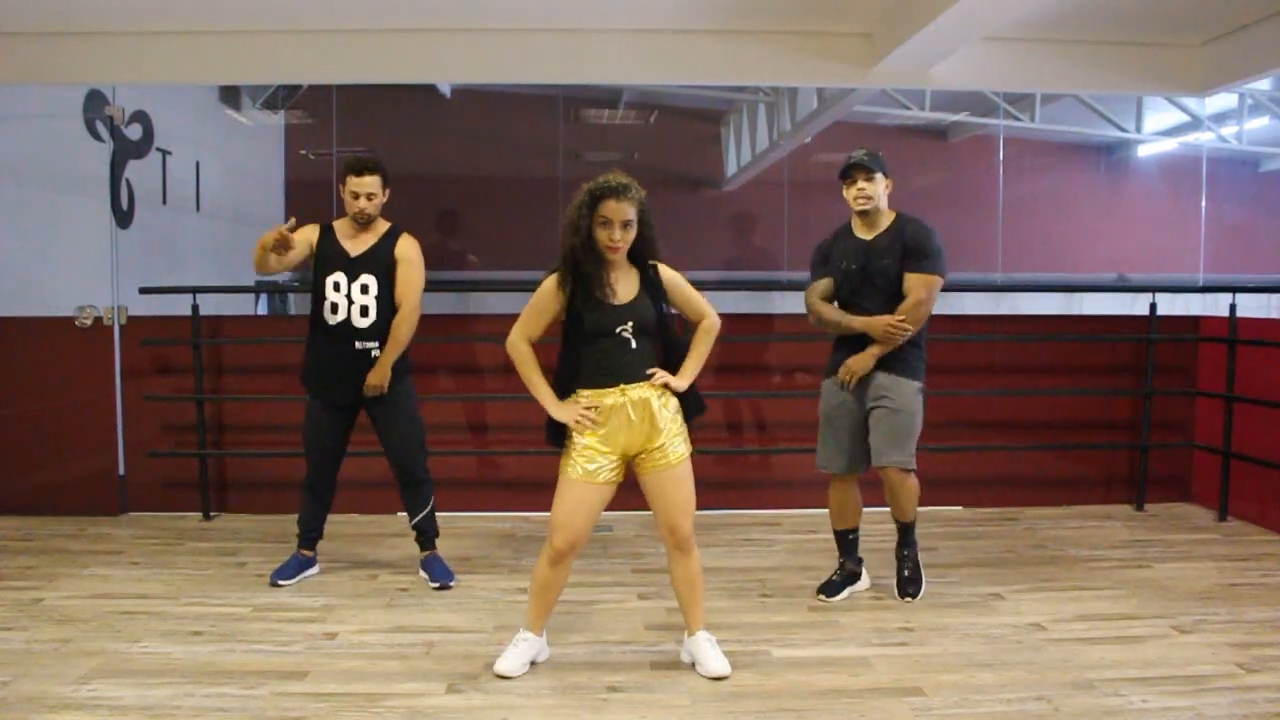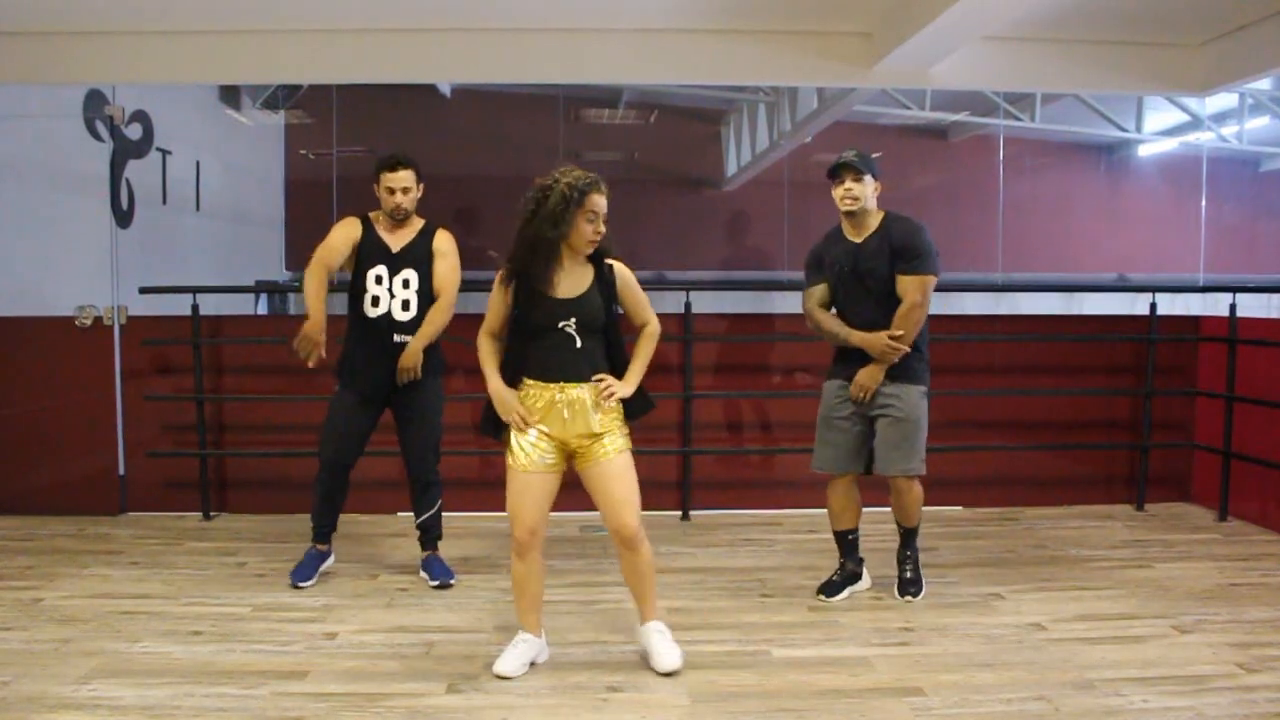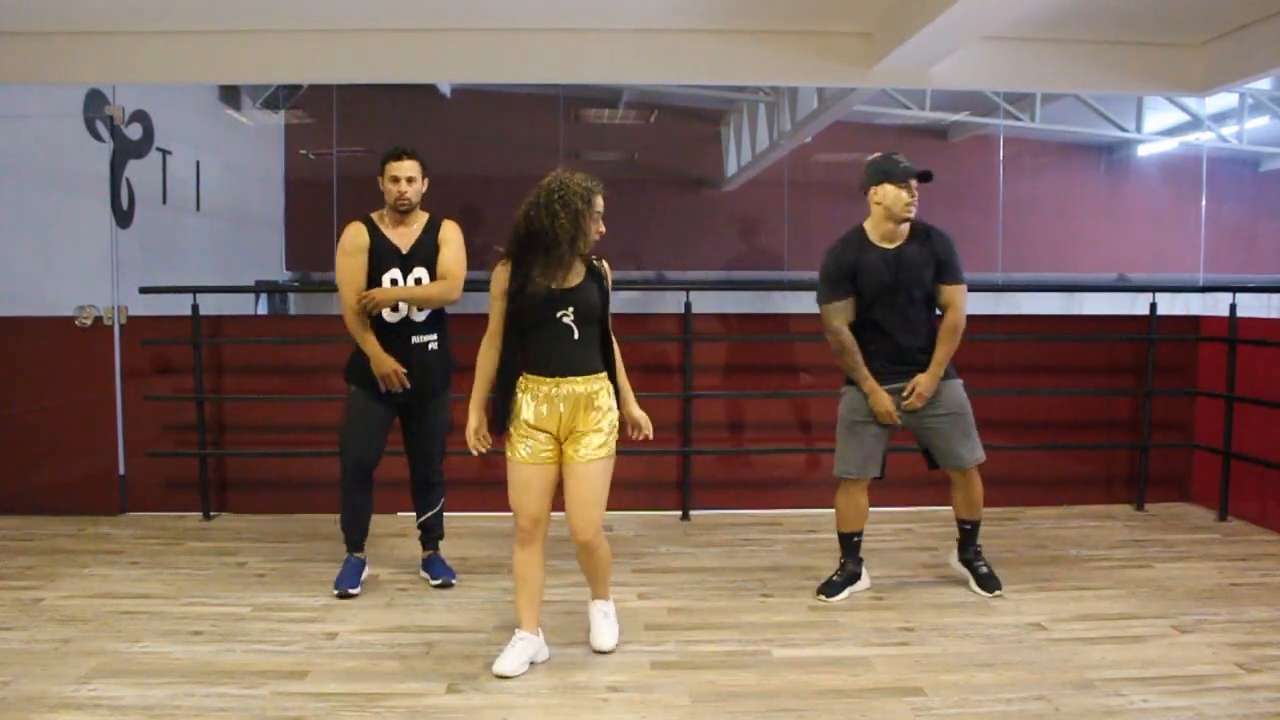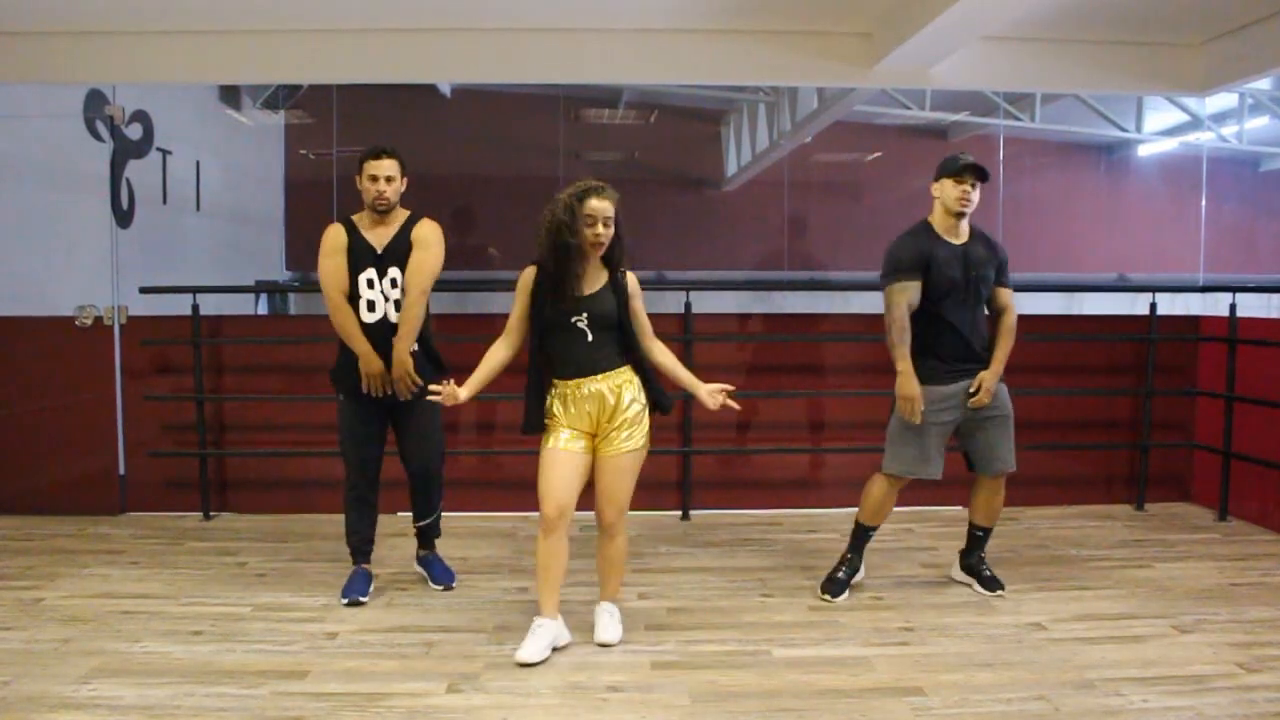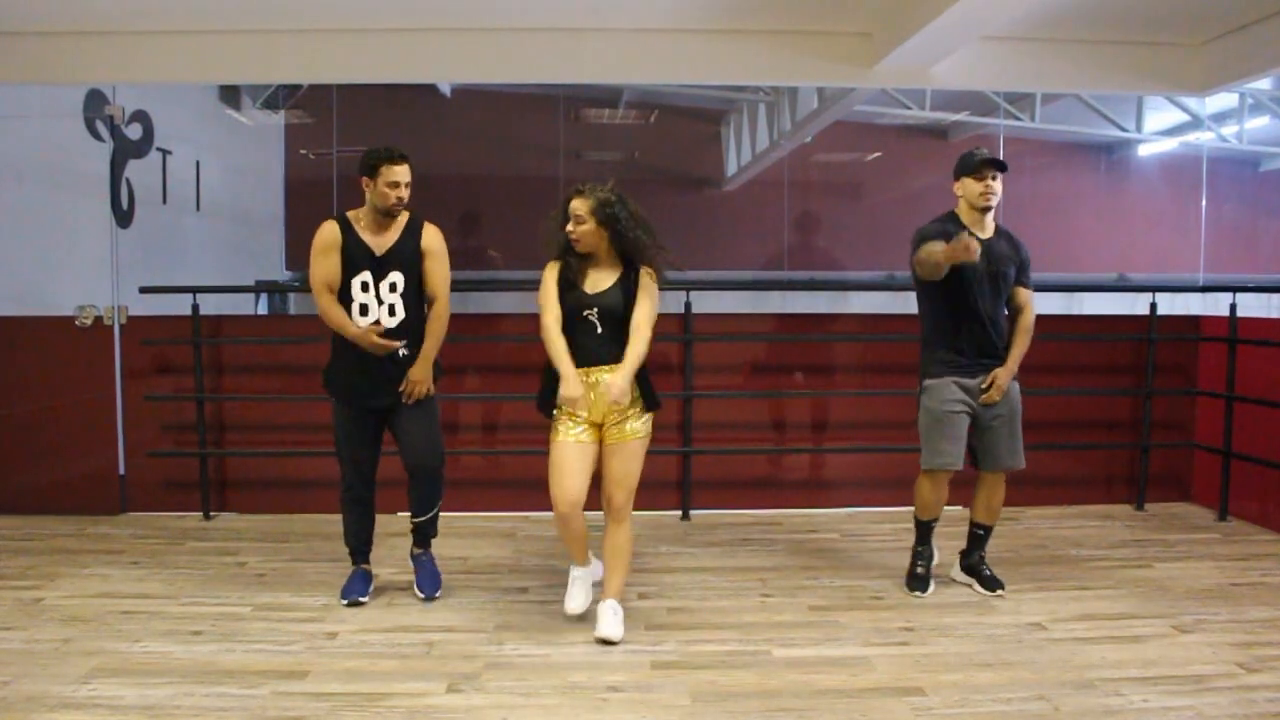
dt=0.3s
person 1, frame 1
left shoulder: (656, 275)
right shoulder: (565, 284)
left elbow: (709, 321)
right elbow: (517, 341)
left wrist: (684, 377)
right wrist: (553, 405)
left hip: (658, 417)
right hip: (597, 424)
left knee: (681, 535)
right knee: (563, 542)
left ankle: (698, 638)
right ankle: (531, 636)
person 1, frame 2
left shoulder: (613, 274)
right shoulder: (518, 273)
left elbow: (649, 328)
right elbow: (489, 335)
left wrist: (630, 381)
right wrist: (498, 389)
left hip: (599, 412)
right hip: (534, 413)
left knee: (627, 527)
right knee: (525, 534)
left ankle: (652, 625)
right ankle: (529, 636)
person 1, frame 3
left shoulder: (599, 272)
right shoulder: (512, 271)
right elbow: (495, 342)
left wrist: (629, 400)
right wrist: (477, 409)
left hip: (593, 405)
right hip: (531, 406)
left knee: (585, 531)
right knee: (529, 526)
left ankle: (602, 603)
right ankle: (529, 635)
person 1, frame 4
left shoulder: (623, 281)
right shoulder: (536, 277)
left elbow: (649, 343)
right elbow: (510, 339)
left wrist: (697, 387)
right wrist: (468, 388)
left hip: (622, 402)
right hip: (564, 406)
left knee: (610, 517)
right knee: (553, 513)
left ankle: (608, 606)
right ankle: (546, 622)
person 1, frame 5
left shoulder: (640, 275)
right shoulder: (558, 271)
left elbow: (640, 331)
right elbow: (550, 325)
left wrist: (623, 377)
right wrist: (567, 376)
left hip: (624, 396)
right hip: (575, 397)
left knee: (618, 504)
right knee: (566, 503)
left ankle: (611, 601)
right ankle: (582, 566)
person 2, frame 1
left shoulder: (917, 236)
right shoulder: (831, 247)
left elbow: (920, 302)
right elbow: (816, 304)
left wrist: (871, 353)
right wrist: (868, 324)
left hip: (898, 371)
right hip: (844, 370)
left knee: (893, 466)
right knee: (840, 473)
left ankle: (907, 549)
right ankle: (850, 565)
person 2, frame 2
left shoulder: (907, 235)
right shoulder: (824, 250)
left elbow: (915, 305)
right elbow: (815, 310)
left wrist: (880, 367)
right wrist: (865, 341)
left hip: (901, 376)
right hip: (845, 374)
left knee: (902, 474)
right knee: (838, 472)
left ankle: (908, 556)
right ankle: (850, 566)
person 2, frame 3
left shoulder: (936, 244)
right shoulder: (843, 255)
left elbow: (955, 311)
right elbow: (837, 329)
left wrist: (932, 375)
right wrist: (870, 389)
left hip: (932, 378)
right hip: (869, 383)
left knee: (965, 467)
right knee: (854, 477)
left ankle: (969, 552)
right ankle: (851, 567)
person 2, frame 4
left shoulder: (991, 250)
right shoulder: (911, 247)
left elbow: (1006, 312)
right elbow: (898, 310)
left wrist: (995, 370)
right wrist: (904, 373)
left hip: (982, 380)
right hip: (931, 381)
left knee: (994, 474)
right knee: (895, 472)
left ankle: (972, 558)
right ankle: (851, 559)
person 2, frame 5
left shoulder: (1013, 248)
right shoulder: (937, 233)
left elbow: (1024, 312)
right elbow: (926, 263)
left wrist: (1009, 368)
right wrist: (950, 255)
left hip: (996, 375)
right hip: (946, 374)
left knee: (997, 471)
right knee: (938, 468)
left ankle: (972, 559)
right ankle: (922, 550)
person 3, frame 1
left shoulder: (403, 245)
right shoulder: (317, 235)
left elbow: (409, 311)
right elbow: (266, 264)
left wrist: (385, 366)
right wrist: (270, 243)
left hip: (386, 371)
right hip: (328, 374)
left knee: (412, 463)
right knee: (319, 468)
left ankle: (428, 553)
right ankle: (306, 552)
person 3, frame 2
left shoulder: (439, 240)
right shoulder: (352, 229)
left elbow: (447, 300)
right elbow: (318, 269)
left wrist: (417, 342)
right wrist: (314, 317)
left hip: (418, 369)
right hip: (359, 369)
left knee: (423, 466)
right knee: (334, 459)
left ankle: (430, 552)
right ankle: (320, 545)
person 3, frame 3
left shoulder: (446, 231)
right shoulder: (358, 234)
left elbow: (452, 288)
right elbow: (349, 304)
left wrist: (395, 294)
right wrist: (378, 358)
left hip: (429, 370)
right hip: (374, 368)
left knee: (428, 467)
right knee: (356, 462)
left ankle: (431, 552)
right ankle: (355, 555)
person 3, frame 4
left shoulder: (425, 230)
right shoulder: (338, 235)
left elbow: (417, 293)
right elbow: (336, 302)
left wrist: (402, 353)
right wrist: (367, 358)
left hip: (414, 371)
right hip: (360, 373)
left knee: (427, 466)
right knee: (360, 475)
left ankle: (428, 550)
right ankle: (361, 565)
person 3, frame 5
left shoulder: (427, 235)
right shoulder: (332, 232)
left elbow: (439, 303)
right elbow: (323, 296)
left wrist: (425, 364)
right wrist: (356, 333)
left hip: (409, 373)
right hip: (354, 375)
left knee: (427, 463)
right knee: (356, 478)
left ankle: (422, 550)
right ankle: (361, 566)
